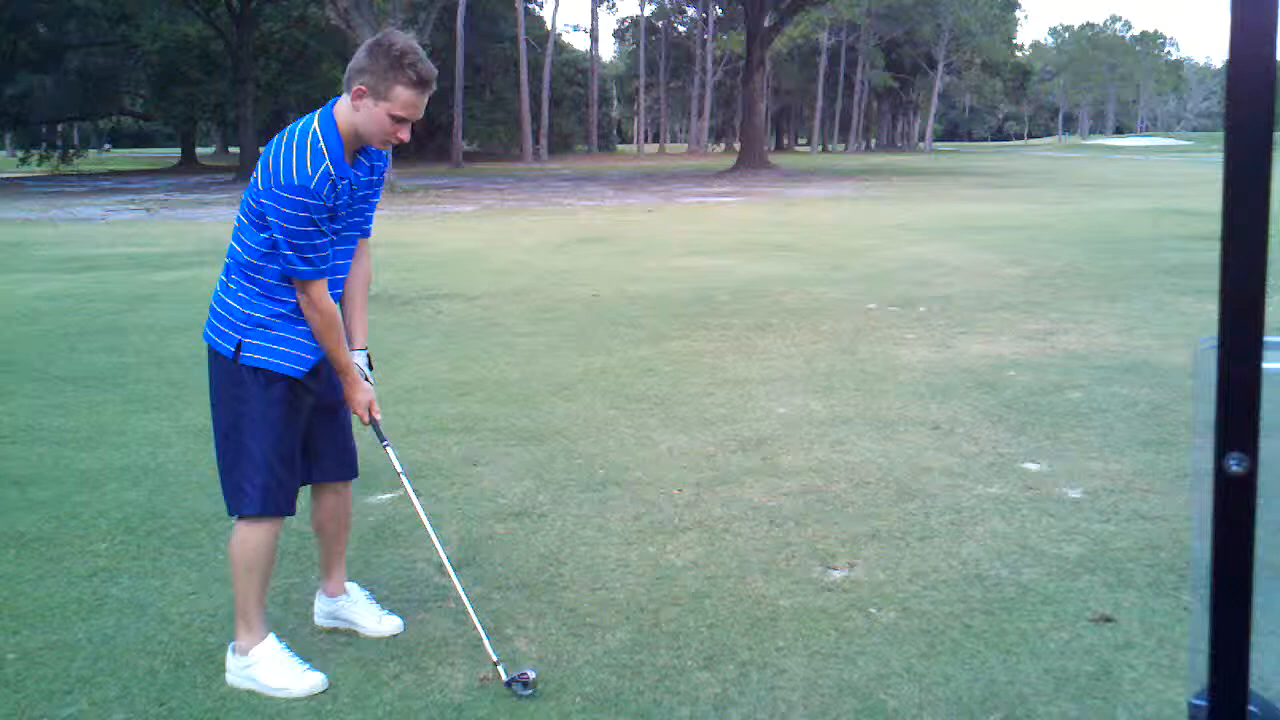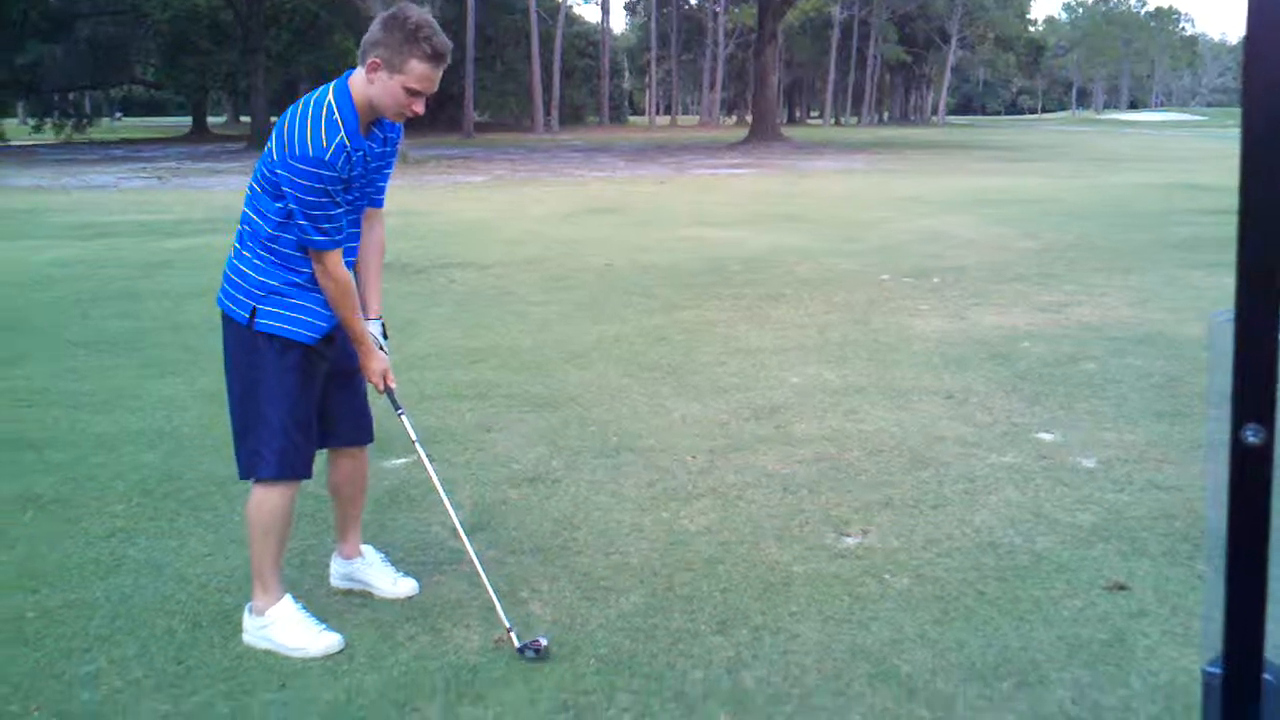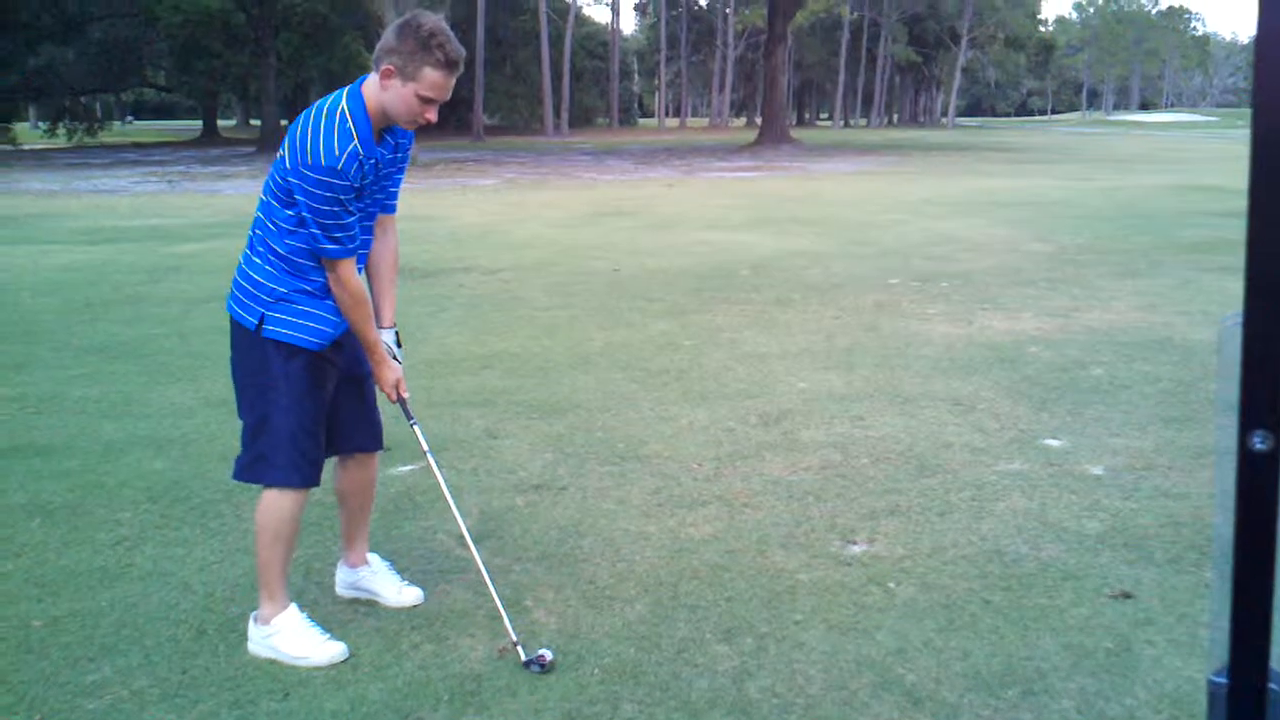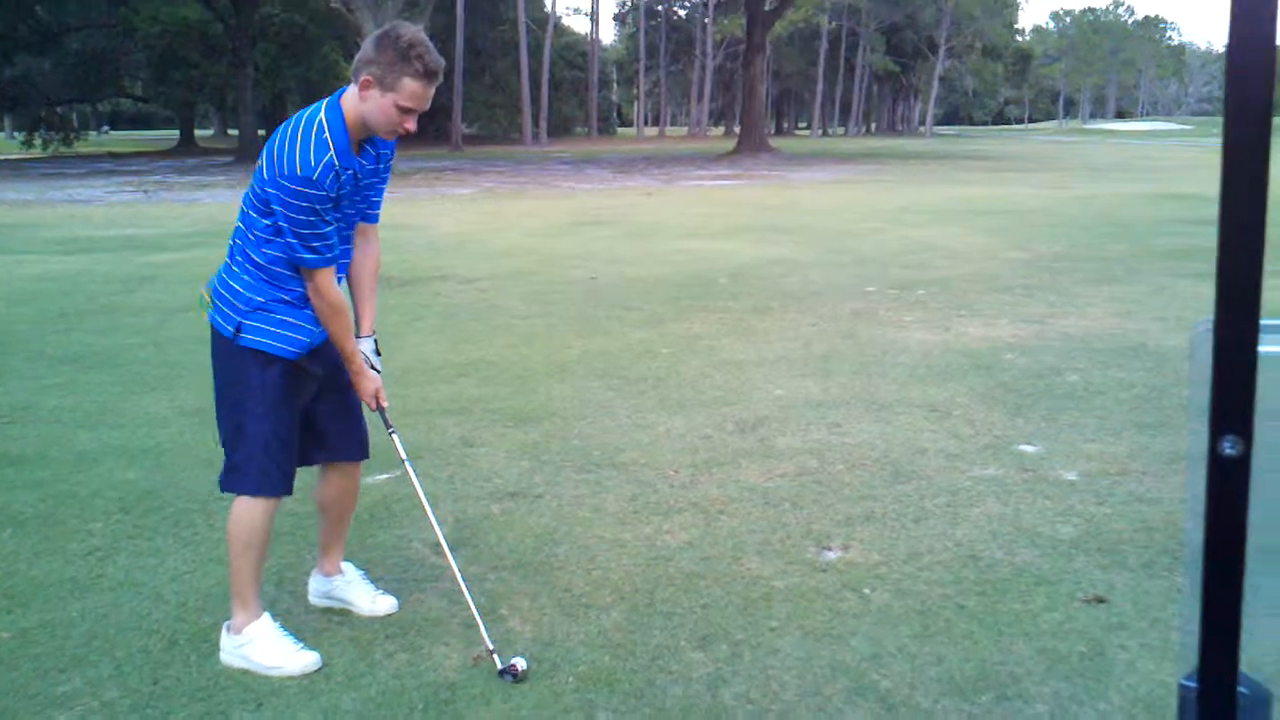
dt=0.3s
person 1, frame 1
left shoulder: (371, 153)
right shoulder: (299, 168)
right elbow: (313, 294)
left wrist: (360, 353)
right wrist: (350, 378)
left hip: (314, 343)
right hip: (259, 346)
left knee: (334, 473)
right knee: (265, 498)
left ankle: (335, 594)
right ankle: (249, 648)
person 1, frame 2
left shoulder: (384, 126)
right shoulder: (314, 141)
right elbow: (327, 263)
left wrist: (374, 322)
right wrist: (364, 347)
left hip: (327, 310)
right hip: (272, 310)
left knee: (350, 437)
right knee: (281, 461)
left ankle: (351, 556)
right ankle: (266, 607)
person 1, frame 3
left shoulder: (395, 129)
right shoulder: (327, 147)
right elbow: (341, 272)
left wrist: (388, 329)
right wrist: (378, 357)
left hip: (337, 316)
right hip: (281, 318)
left knee: (360, 444)
right knee: (290, 469)
left ankle: (355, 564)
right ankle: (271, 616)
person 1, frame 4
left shoulder: (377, 143)
right shoulder: (305, 159)
right elbow: (320, 281)
left wrist: (368, 338)
right wrist: (357, 367)
left hip: (315, 326)
right hip: (260, 326)
left knee: (345, 451)
right knee: (262, 476)
left ankle: (330, 573)
right ankle: (244, 626)
